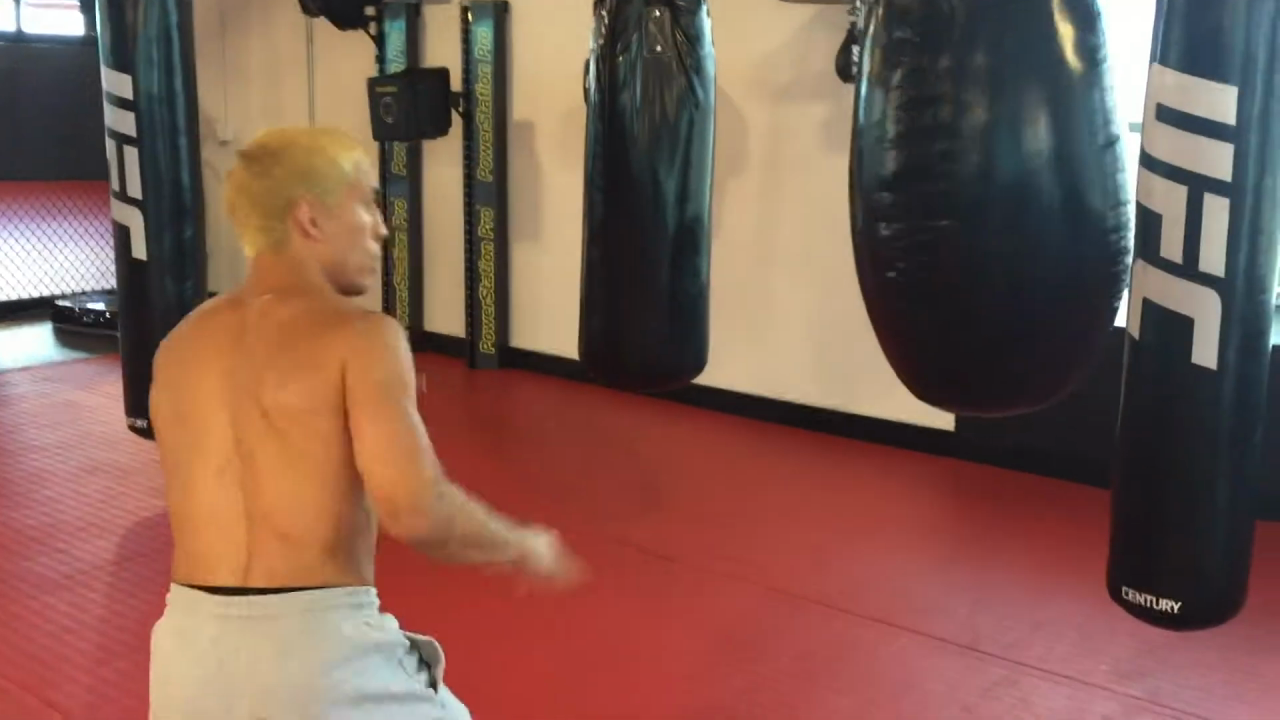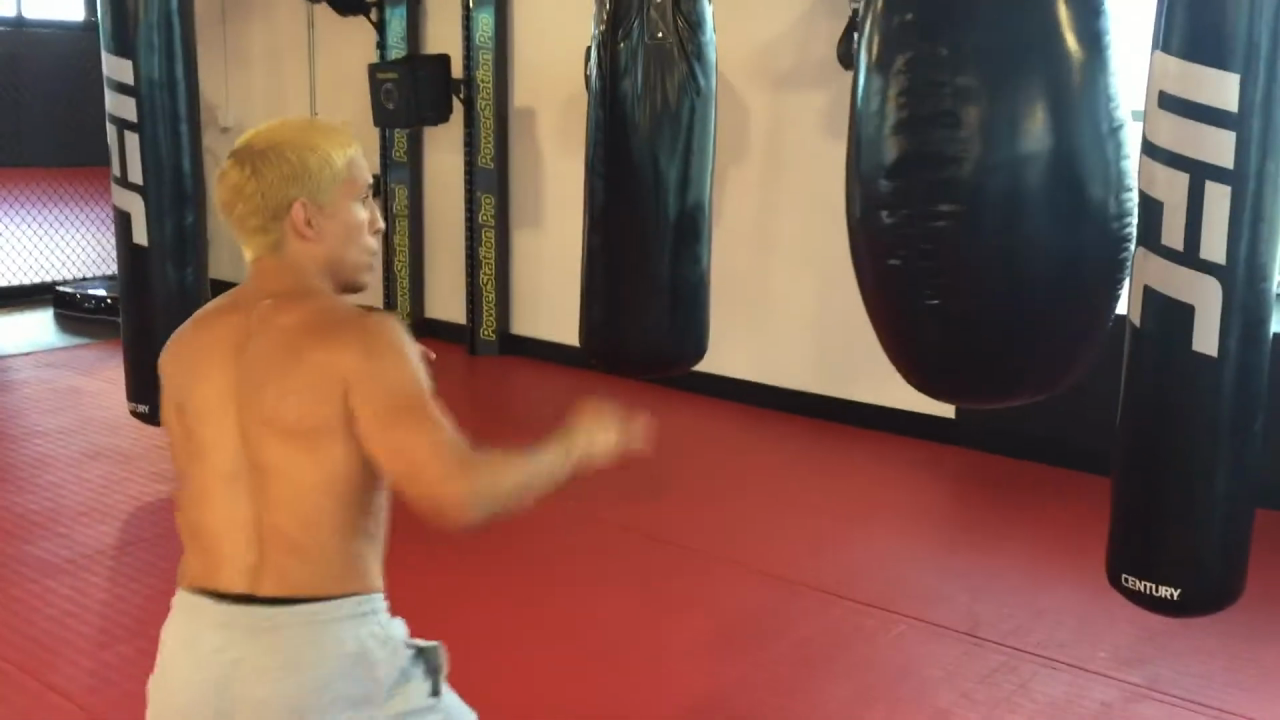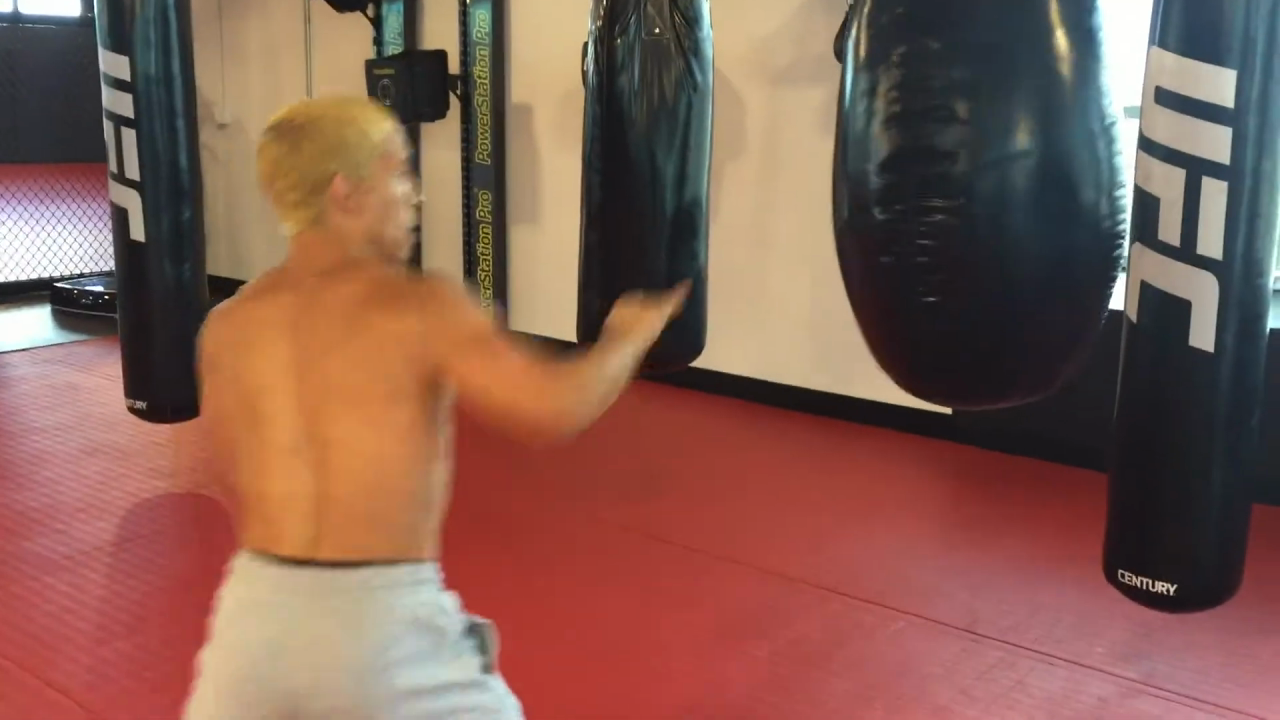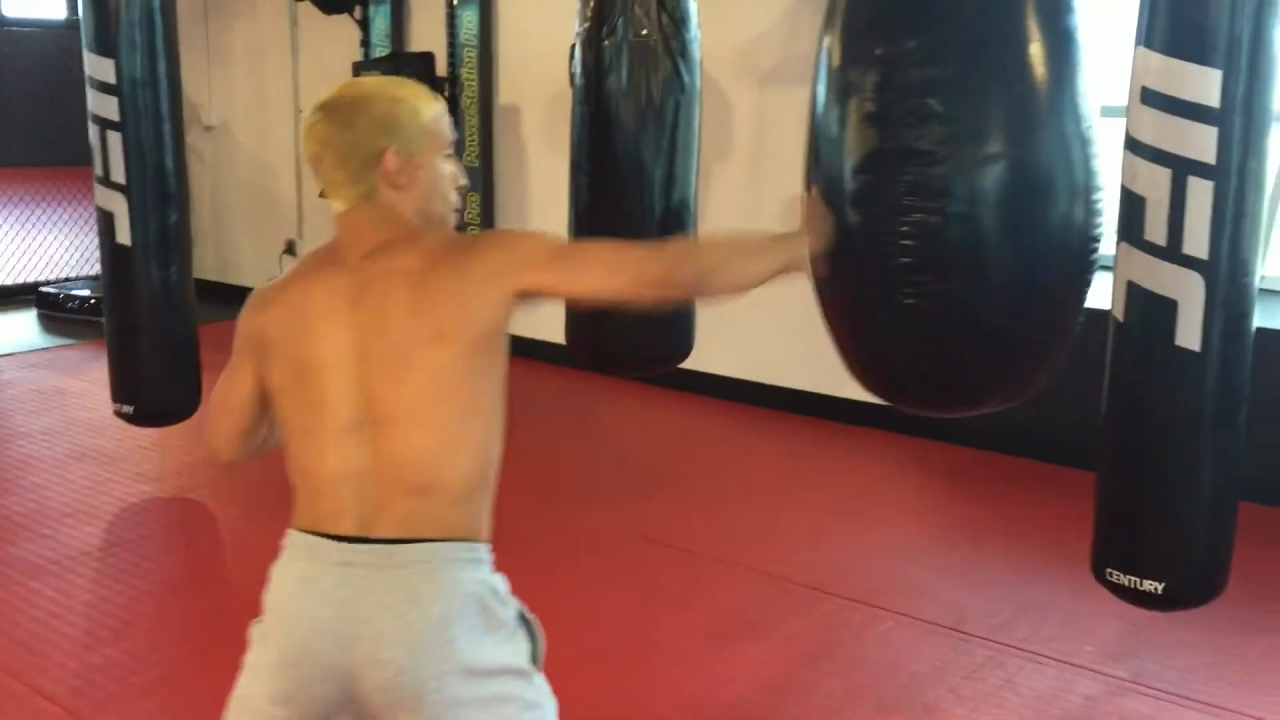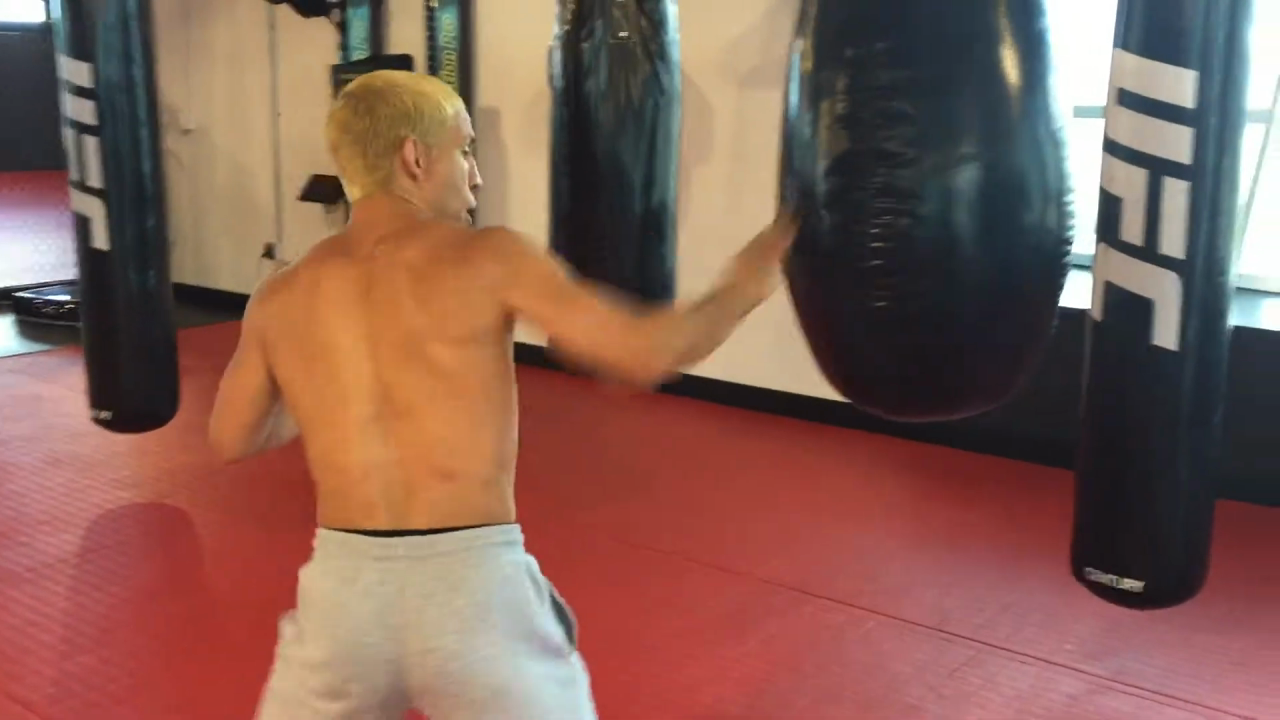
dt=0.1s
person 1, frame 1
left shoulder: (179, 349)
right shoulder: (360, 337)
right elbow: (415, 510)
right wrist: (523, 547)
left hip: (193, 649)
right hip: (324, 651)
person 1, frame 2
left shoulder: (186, 351)
right shoulder: (363, 341)
right elbow: (457, 496)
right wrist: (576, 446)
left hip: (203, 650)
right hip: (330, 656)
person 1, frame 3
left shoulder: (227, 327)
right shoulder: (419, 304)
right elbow: (560, 408)
right wrist: (628, 336)
left hip: (255, 614)
right hip: (382, 625)
person 1, frame 4
left shoulder: (275, 307)
right shoulder: (483, 262)
left elbow: (229, 441)
right elbow: (669, 271)
right wrist: (800, 240)
left hip: (308, 592)
right hip: (436, 602)
person 1, frame 5
left shoulder: (279, 297)
right shoulder: (487, 259)
left elbow: (229, 438)
right elbow: (645, 355)
right wrist: (747, 283)
left hip: (342, 586)
right hip: (466, 594)
